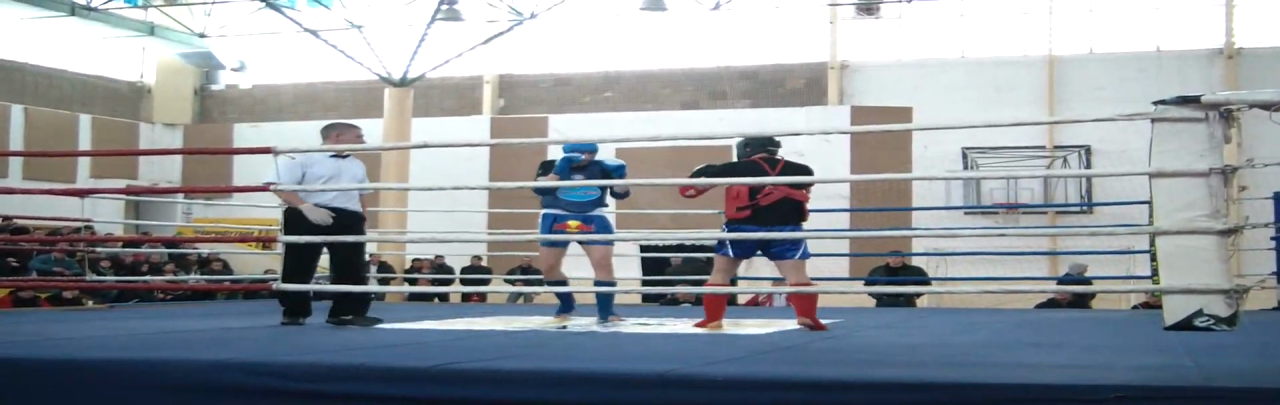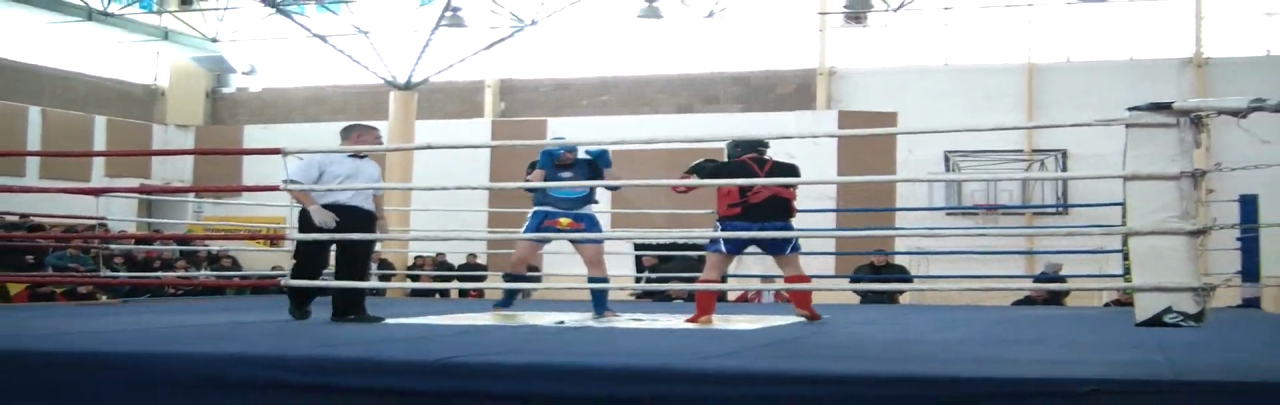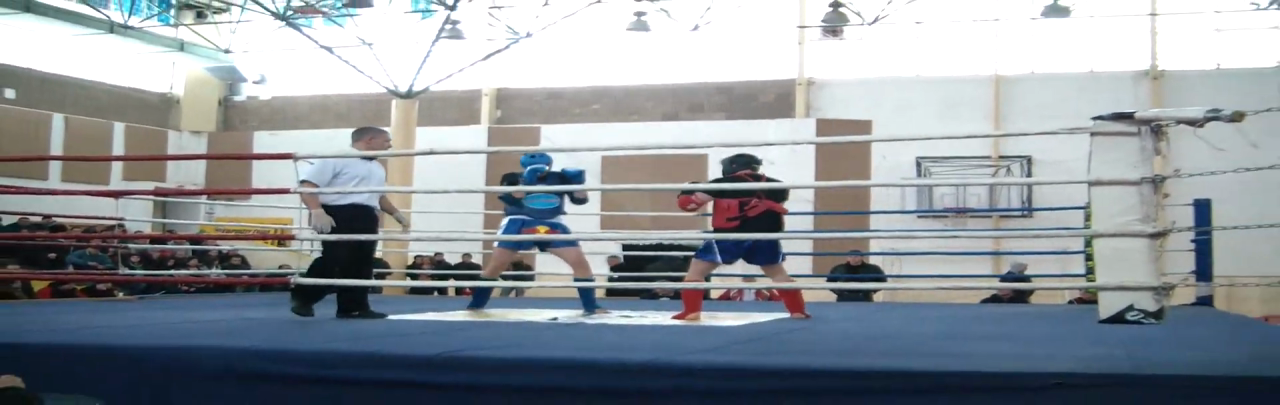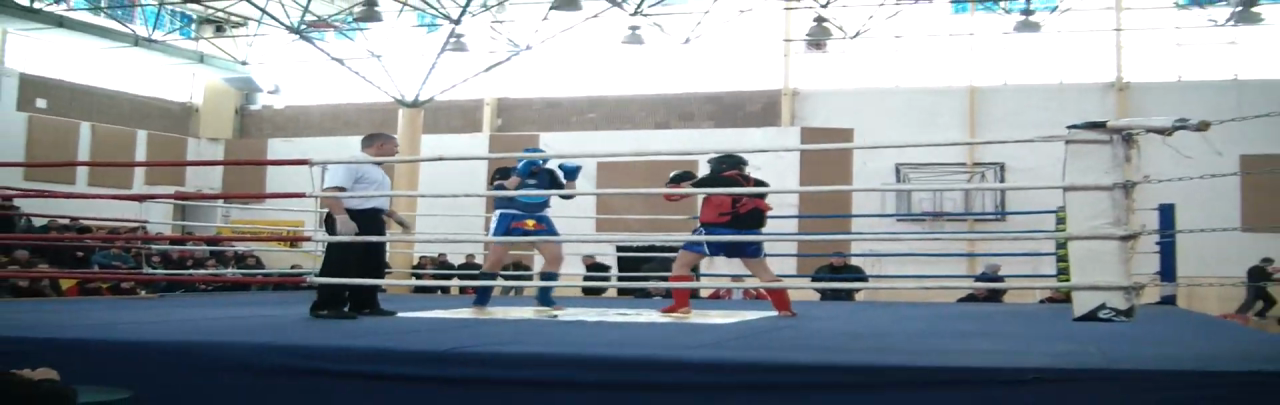
dt=0.2s
person 1, frame 1
left shoulder: (357, 165)
right shoulder: (300, 158)
left elbow: (363, 194)
right elbow: (279, 186)
left wrist: (361, 219)
right wrist: (306, 207)
left hip: (348, 219)
right hip: (305, 217)
left knee: (351, 267)
right knee: (299, 267)
left ankle: (347, 312)
right ankle: (294, 312)
person 1, frame 2
left shoulder: (372, 166)
right shoulder: (320, 157)
left elbow: (375, 195)
right elbow: (295, 183)
left wrist: (380, 221)
right wrist: (315, 209)
left hip: (360, 218)
right hip: (322, 217)
left knee: (356, 266)
right knee: (311, 260)
left ankle: (349, 311)
right ankle: (299, 302)
person 1, frame 3
left shoulder: (377, 167)
right shoulder: (333, 159)
left elbow: (379, 195)
right elbow: (307, 184)
left wrist: (396, 214)
right wrist: (317, 211)
left hip: (366, 217)
right hip: (337, 215)
left knee: (361, 264)
right knee: (334, 259)
left ankle: (353, 307)
right ankle: (303, 297)
person 1, frame 4
left shoulder: (377, 169)
right shoulder: (349, 164)
right elbow: (331, 191)
left wrist: (397, 217)
right wrist: (341, 217)
left hip: (371, 222)
right hip: (351, 222)
left knee: (372, 265)
right knee: (341, 263)
left ankle: (364, 305)
right ankle: (325, 306)
person 2, frame 1
left shoulder: (734, 169)
right shoulder: (800, 170)
left elbow: (688, 189)
right elbow: (804, 191)
left wrist: (702, 174)
left hip: (743, 227)
right hip: (786, 228)
left knee: (720, 274)
right knee: (798, 277)
left ankle: (712, 319)
right ankle: (806, 316)
person 2, frame 2
left shoulder: (725, 168)
right shoulder: (788, 169)
left elbow: (681, 185)
right elbow: (791, 187)
left wrist: (695, 170)
left hip: (735, 224)
right hip: (776, 224)
left knee: (712, 270)
right knee: (792, 268)
left ankle: (703, 313)
right ankle: (804, 307)
person 2, frame 3
left shoulder: (724, 184)
right shoulder: (777, 187)
left elbow: (689, 203)
left wrist: (687, 193)
left hip: (729, 235)
right hip: (765, 237)
left knee: (695, 274)
right knee: (779, 275)
left ankle: (691, 311)
right ankle: (797, 311)
person 2, frame 4
left shoulder: (714, 181)
right shoulder: (760, 185)
left elbow: (673, 194)
left wrist: (676, 182)
left hip: (716, 230)
right hip: (749, 233)
left knee: (680, 265)
right knee: (763, 272)
left ankle: (681, 305)
right ankle: (784, 308)
person 3, frame 1
left shoulder: (602, 168)
right shoulder: (549, 166)
left elbow: (620, 193)
right elbow: (540, 189)
left wrist: (620, 176)
right wrist: (559, 170)
left hip: (593, 220)
right hip: (556, 219)
left knee: (603, 263)
right knee: (549, 268)
left ankle: (606, 311)
right ankle: (567, 304)
person 3, frame 2
left shoulder: (590, 165)
right shoulder: (539, 165)
left elbow: (613, 185)
right elbow: (531, 186)
left wrist: (606, 165)
right wrist: (543, 164)
left hip: (581, 217)
right hip: (545, 216)
left knee: (595, 261)
right knee: (519, 258)
left ankle: (601, 307)
right ankle: (508, 298)
person 3, frame 3
left shoulder: (560, 178)
right shoulder: (512, 178)
left elbow: (580, 200)
right elbow: (508, 199)
left wrist: (577, 183)
right wrist: (526, 181)
left hip: (552, 226)
right hip: (518, 225)
left knee: (580, 262)
right knee: (496, 265)
left ankle: (590, 305)
right ankle: (477, 302)
person 3, frame 4
left shoulder: (548, 174)
right shoulder: (503, 172)
left elbow: (567, 194)
right elbow: (500, 190)
left wrist: (571, 178)
right wrist: (519, 173)
left hip: (538, 220)
right hip: (508, 218)
left knee: (555, 257)
right knee: (495, 260)
left ankle: (544, 297)
right ankle: (481, 300)
